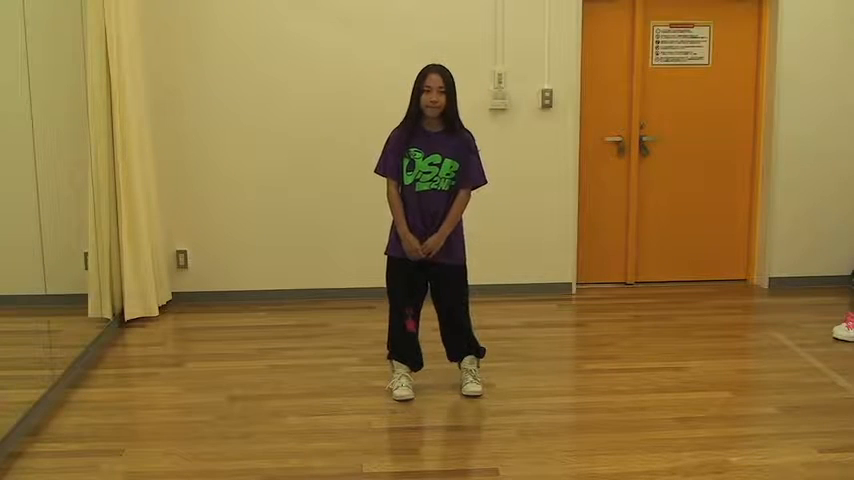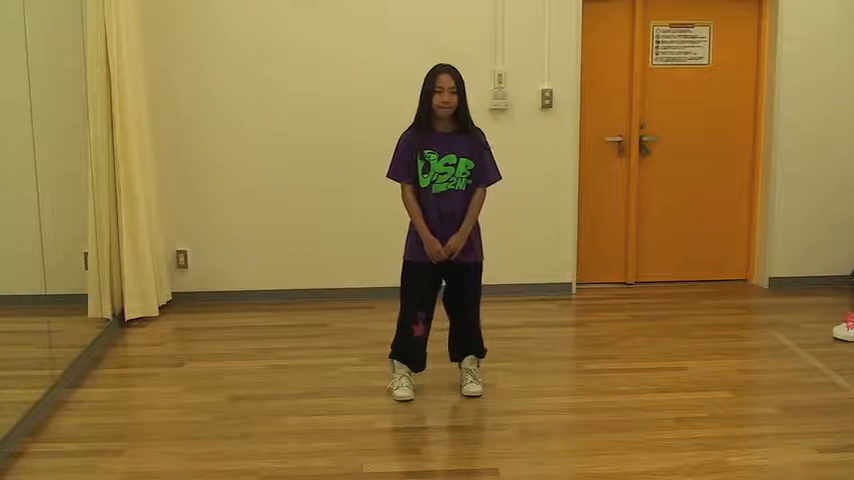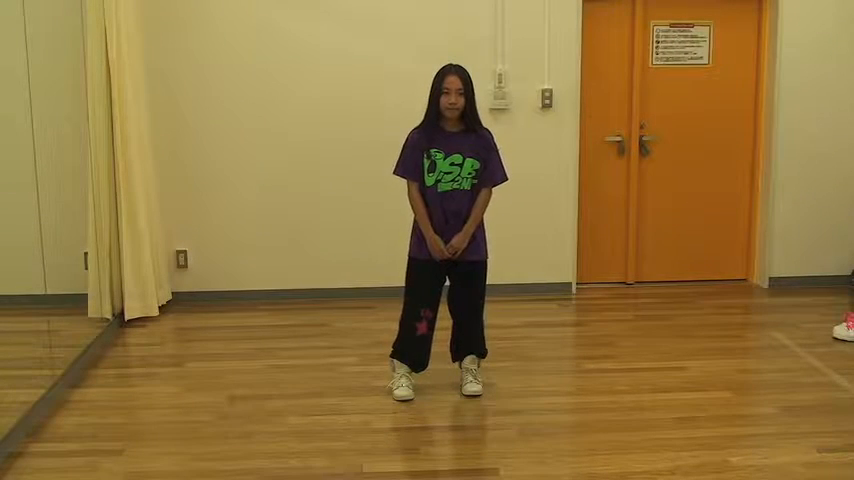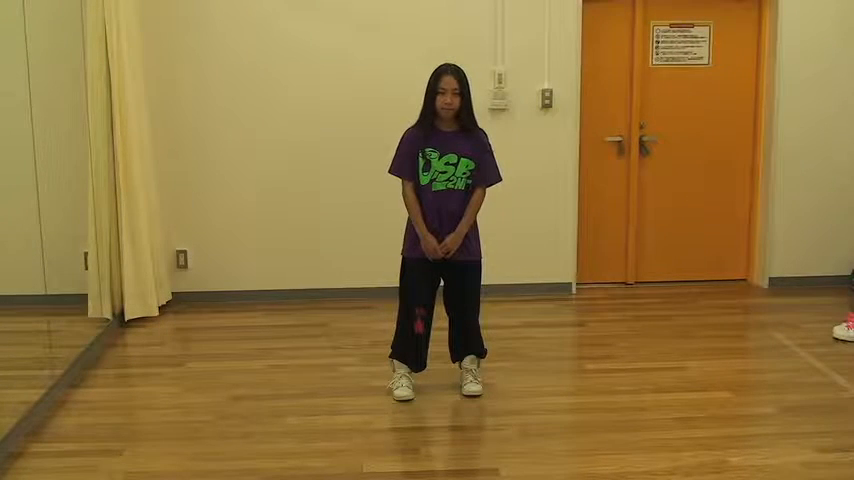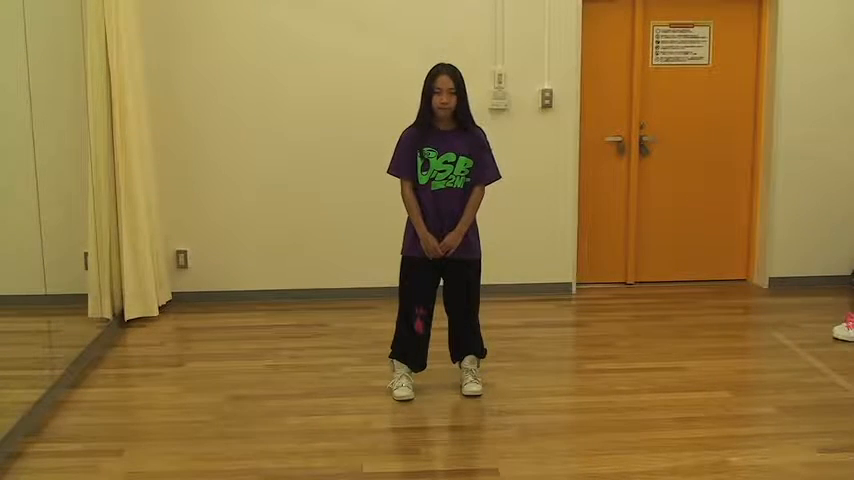
dt=1s
person 1, frame 1
left shoulder: (462, 141)
right shoulder: (402, 137)
left elbow: (465, 193)
right elbow: (392, 188)
left wrist: (440, 236)
right wrist: (405, 235)
left hip: (447, 242)
right hip: (406, 242)
left knee: (454, 306)
right knee: (404, 307)
left ankle: (469, 365)
right ankle: (402, 368)
person 1, frame 2
left shoulder: (474, 139)
right shoulder: (413, 139)
left elbow: (480, 190)
right elbow: (408, 191)
left wrist: (461, 236)
right wrist: (427, 238)
left hip: (465, 243)
right hip: (423, 243)
left knee: (465, 307)
right knee: (415, 309)
left ankle: (469, 366)
right ankle: (402, 369)
person 1, frame 3
left shoulder: (481, 140)
right shoulder: (420, 138)
left elbow: (486, 190)
right elbow: (413, 189)
left wrist: (464, 235)
right wrist: (430, 236)
left hip: (469, 242)
right hip: (427, 241)
left knee: (469, 306)
right knee: (419, 307)
left ankle: (470, 366)
right ankle: (403, 369)
person 1, frame 4
left shoulder: (476, 140)
right shoulder: (415, 137)
left elbow: (480, 190)
right elbow: (408, 188)
left wrist: (458, 235)
right wrist: (424, 235)
left hip: (463, 242)
right hip: (421, 242)
left knee: (464, 307)
right knee: (414, 307)
left ankle: (469, 368)
right ankle: (403, 370)
person 1, frame 5
left shoulder: (474, 138)
right shoulder: (413, 137)
left elbow: (478, 189)
right elbow: (406, 188)
left wrist: (458, 233)
right wrist: (424, 234)
left hip: (462, 241)
right hip: (421, 241)
left knee: (464, 306)
right knee: (414, 307)
left ankle: (469, 367)
right ankle: (403, 370)
